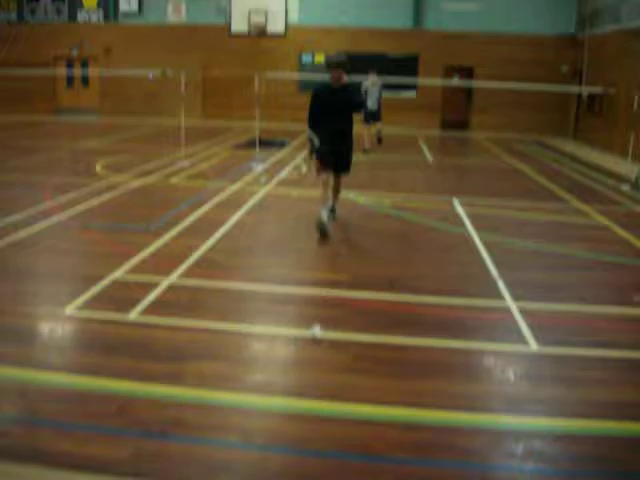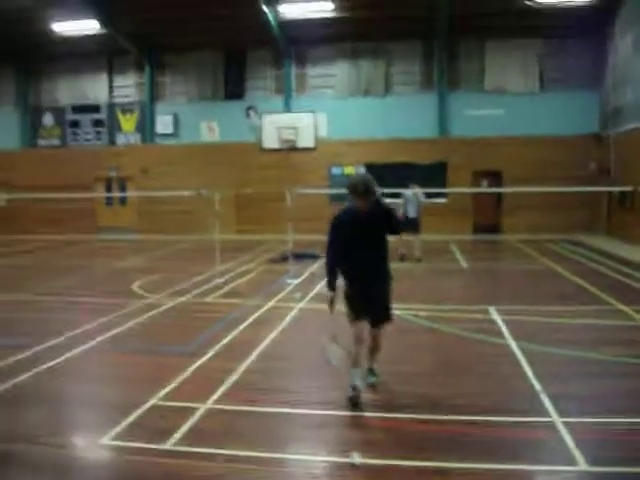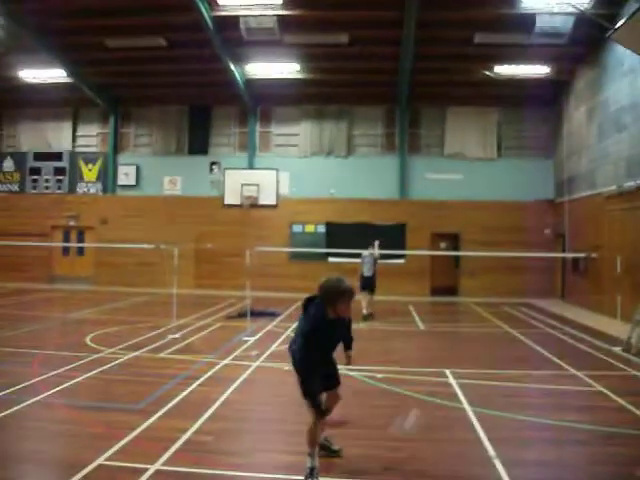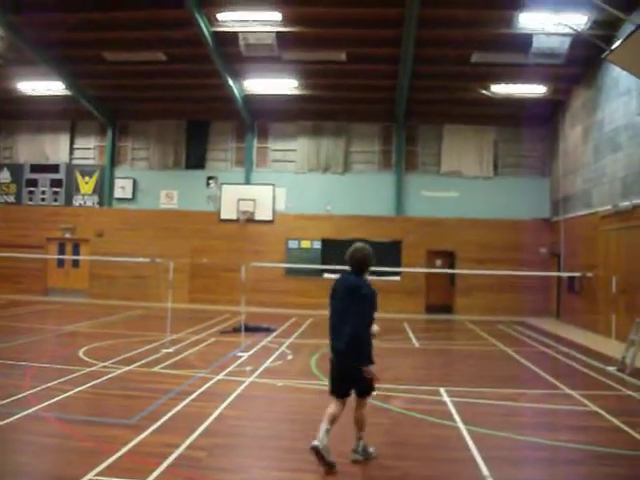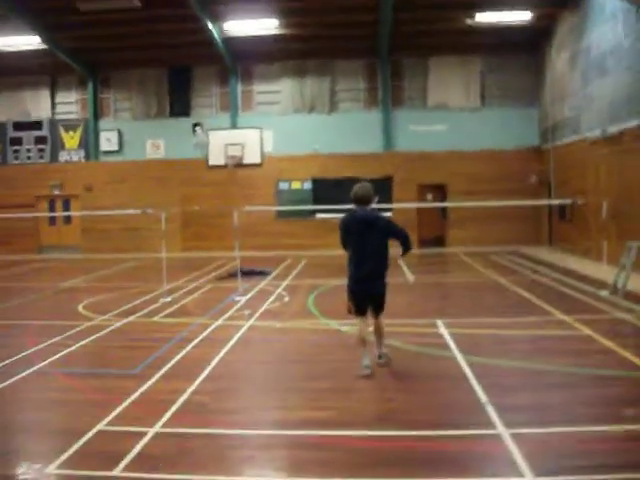
dt=1s
person 1, frame 1
left shoulder: (351, 89)
right shoulder: (319, 91)
left elbow: (359, 107)
right elbow: (312, 119)
left wrist: (346, 86)
right wrist: (312, 141)
left hip: (343, 142)
right hip: (324, 142)
left knee: (338, 179)
right knee: (325, 179)
left ankle: (333, 205)
right ankle: (323, 217)
person 1, frame 2
left shoulder: (380, 212)
right shoulder: (341, 220)
left elbow: (396, 228)
right elbow: (333, 255)
left wrist: (380, 202)
right wrist: (332, 287)
left hip: (379, 282)
right hip: (355, 284)
left knee: (375, 333)
right knee: (359, 333)
left ankle: (370, 366)
right ankle: (356, 385)
person 1, frame 3
left shoulder: (342, 311)
right shoulder: (310, 326)
right elbow: (305, 372)
left wrist: (348, 347)
right wrist: (321, 412)
left hip: (325, 355)
right hip: (306, 364)
left knee: (334, 396)
right knee: (318, 412)
left ankle: (320, 438)
person 1, frame 4
left shoulder: (339, 285)
right shoulder: (366, 291)
right elbow: (363, 328)
right wrist: (369, 362)
left hip: (338, 354)
right hip: (357, 356)
left knee: (338, 401)
right knee: (361, 401)
left ankle: (320, 440)
right ankle: (359, 448)
person 1, frame 5
left shoulder: (346, 222)
right shoulder: (382, 221)
right elbow: (404, 237)
right wrist: (404, 251)
left hip: (356, 279)
right hip: (377, 279)
left knee: (362, 320)
right knee: (377, 317)
left ankle: (366, 363)
right ankle: (381, 353)
